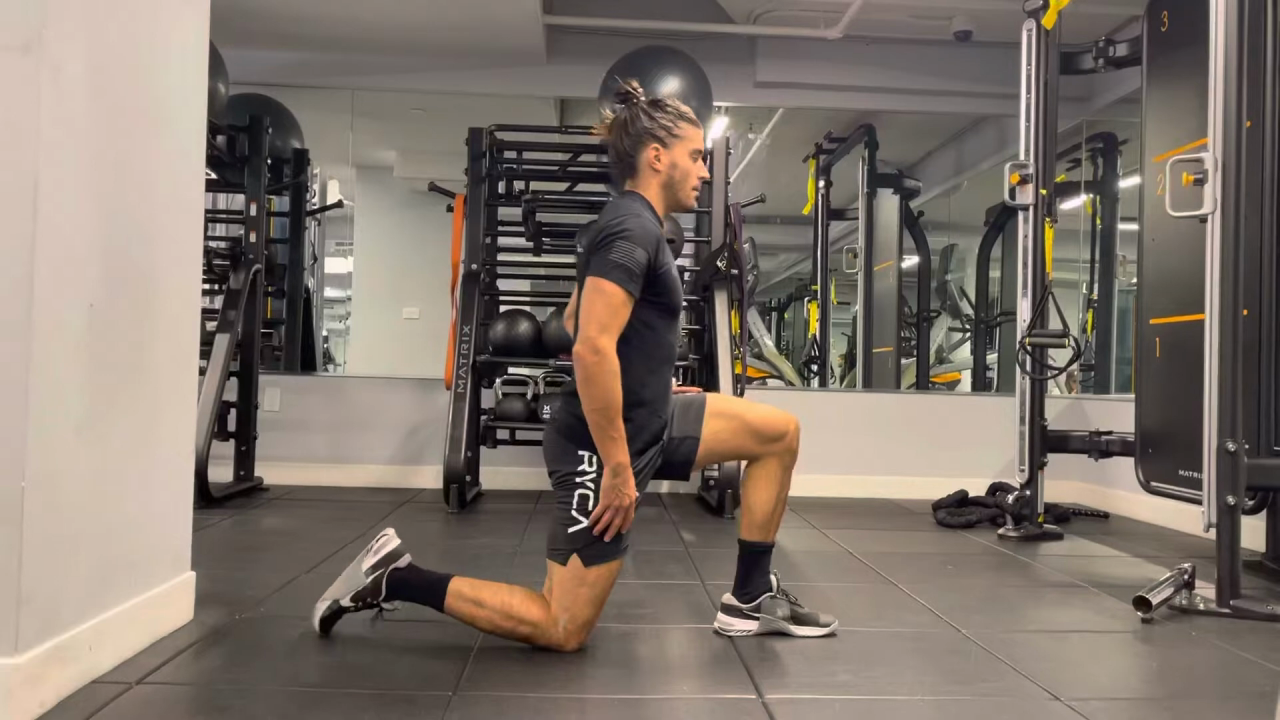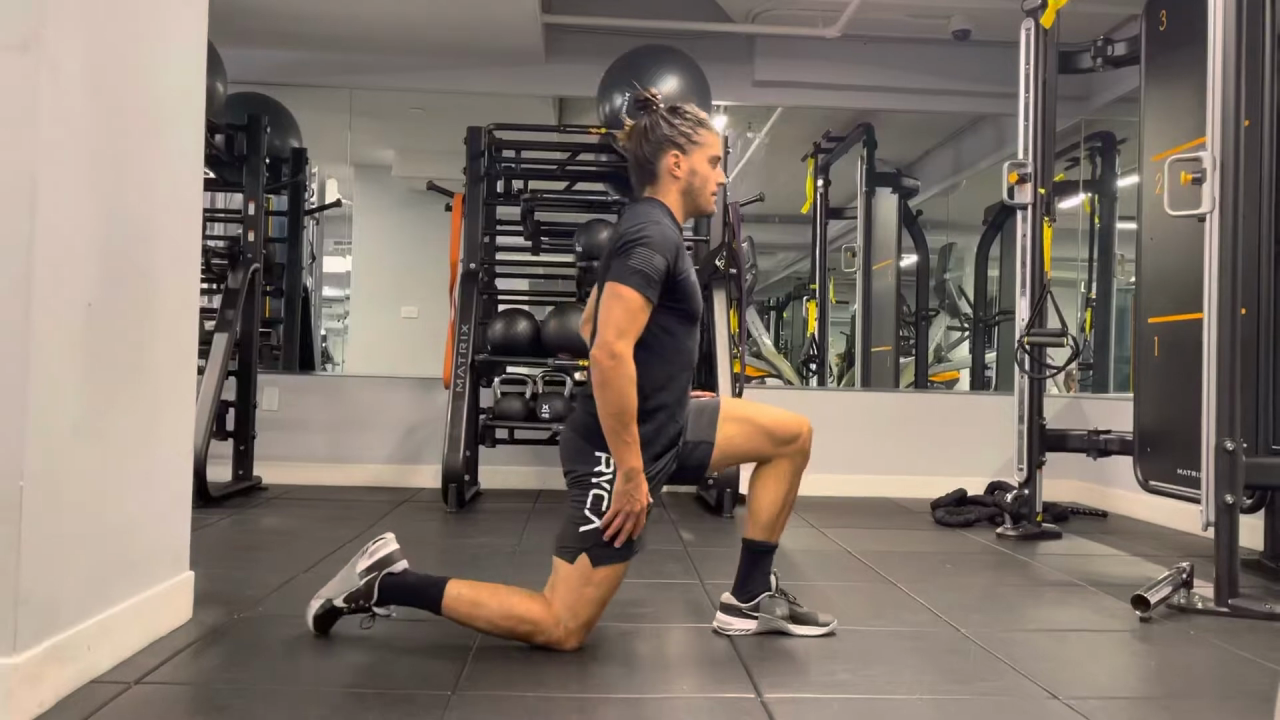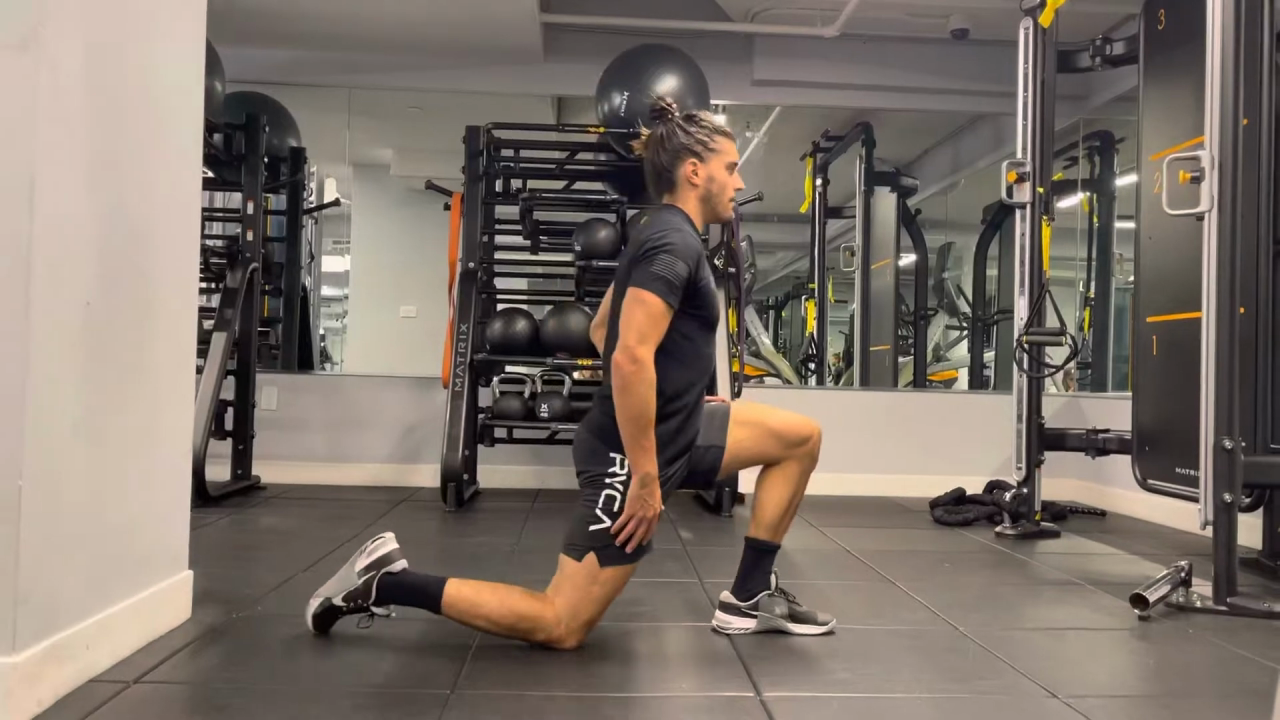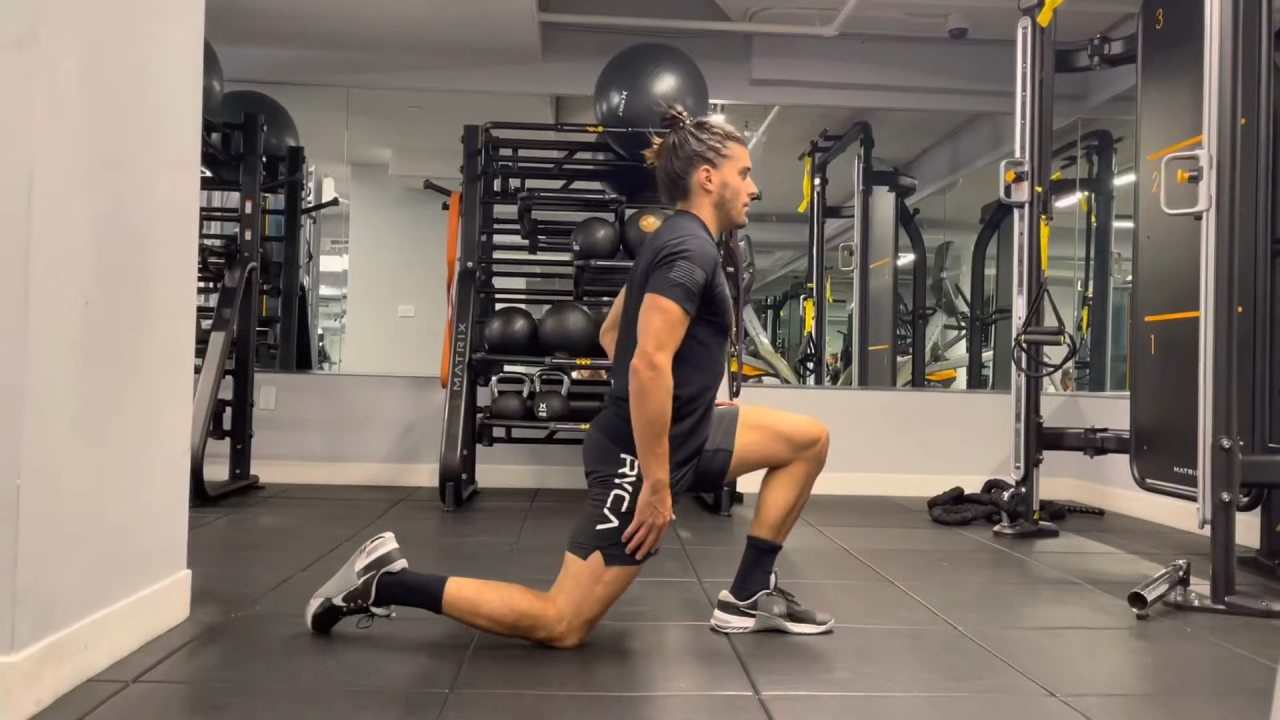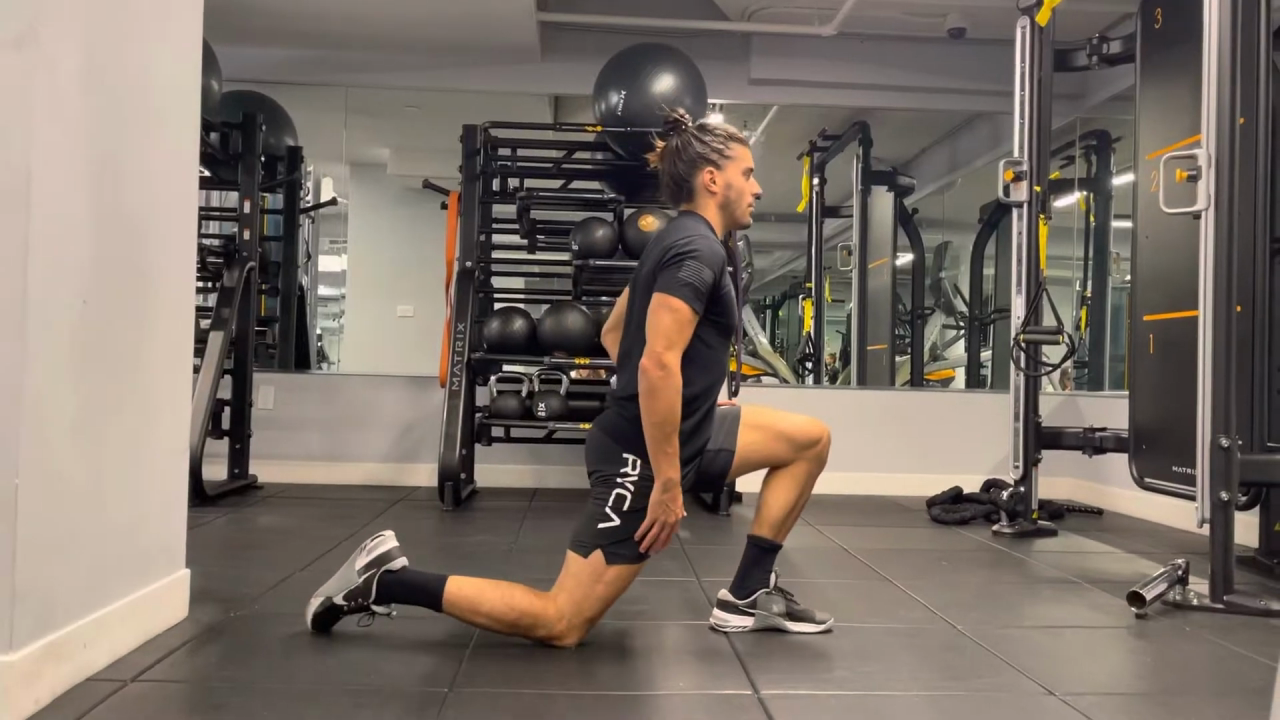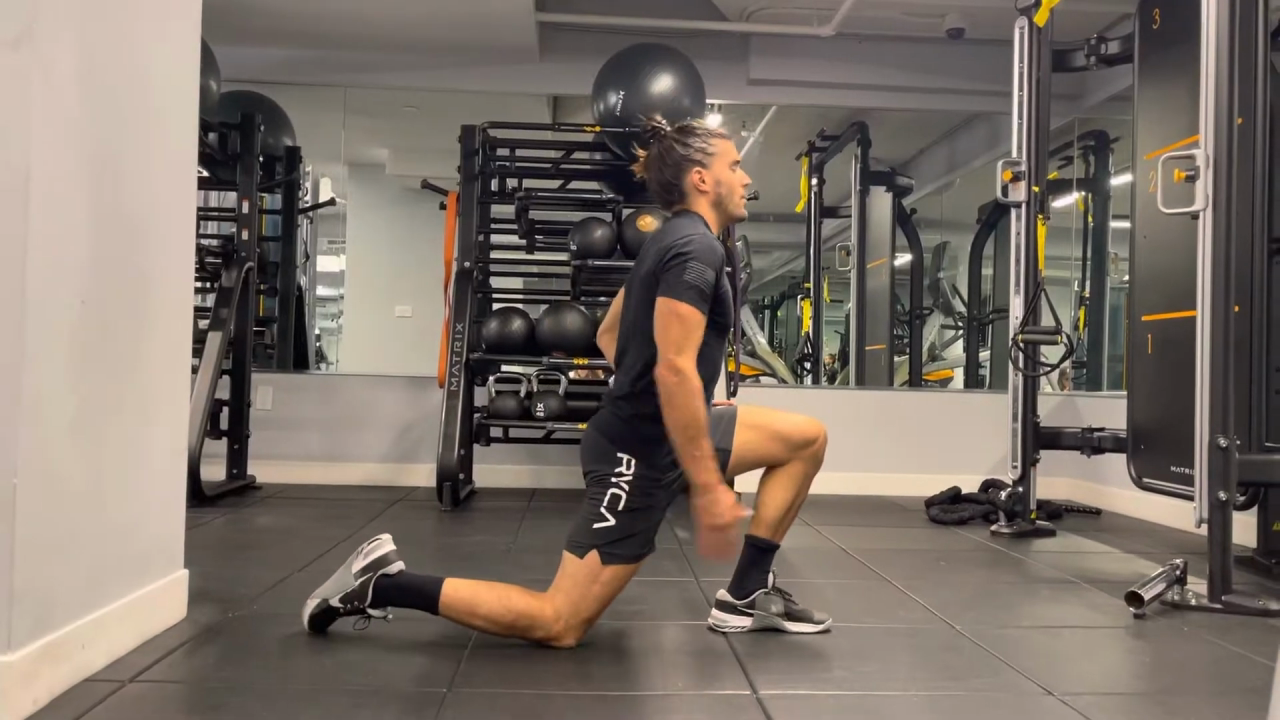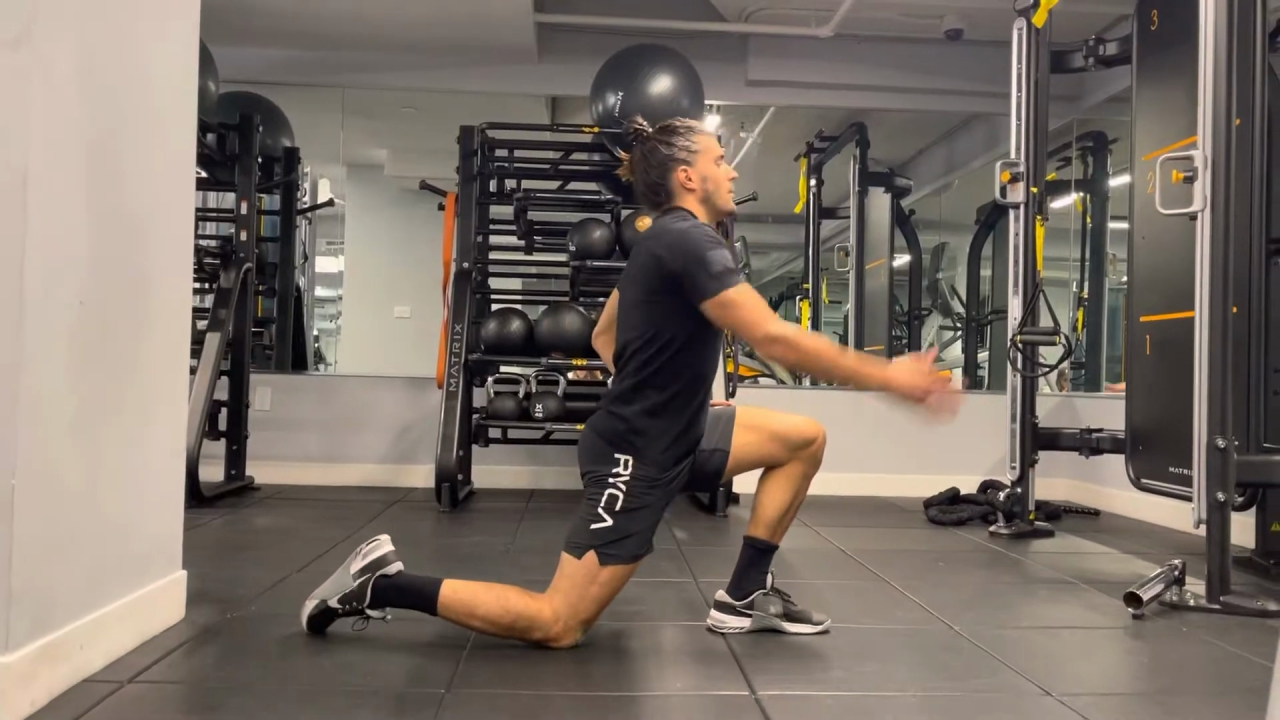
dt=0.2s
person 1, frame 1
left shoulder: (631, 223)
right shoulder: (631, 229)
left elbow: (575, 320)
right elbow: (592, 347)
right wrist: (618, 468)
left hip: (646, 420)
right hip: (603, 440)
left knee: (779, 432)
right knee: (562, 629)
left ankle: (752, 598)
right ankle: (395, 578)
person 1, frame 2
left shoulder: (650, 229)
right shoulder: (653, 236)
left elbow: (591, 326)
right elbow: (610, 351)
right wrist: (631, 472)
left hip: (661, 424)
right hip: (621, 444)
left knee: (791, 435)
right knee: (562, 628)
left ankle: (750, 598)
right ankle: (386, 583)
person 1, frame 3
left shoulder: (663, 234)
right shoulder: (674, 243)
left elbow: (601, 328)
right elbow: (631, 357)
right wrist: (645, 477)
left hip: (671, 428)
right hip: (635, 447)
left knee: (800, 437)
right knee: (561, 625)
left ankle: (750, 597)
right ankle: (384, 583)
person 1, frame 4
left shoulder: (676, 240)
right shoulder: (691, 249)
left elbow: (611, 333)
right elbow: (648, 363)
right wrist: (657, 485)
left hip: (676, 433)
right hip: (643, 451)
left knee: (808, 440)
right knee: (561, 623)
left ankle: (750, 595)
right ankle: (386, 583)
person 1, frame 5
left shoulder: (679, 240)
right shoulder: (699, 250)
left elbow: (614, 332)
right elbow: (658, 363)
right wrist: (668, 484)
left hip: (674, 433)
right hip: (644, 453)
left knee: (809, 440)
right knee: (561, 623)
left ankle: (749, 593)
right ankle: (386, 582)
person 1, frame 6
left shoulder: (675, 241)
right shoulder: (696, 249)
left elbow: (609, 334)
right elbow: (674, 369)
right wrist: (709, 488)
left hip: (649, 435)
right hip: (640, 454)
left knee: (805, 438)
right knee: (558, 623)
left ankle: (747, 595)
right ankle: (380, 584)
person 1, frame 7
left shoulder: (666, 242)
right shoulder: (688, 242)
left elbow: (603, 335)
right elbow: (774, 337)
right wrist: (884, 375)
left hip: (664, 434)
right hip: (635, 455)
left knee: (803, 438)
right knee: (557, 625)
left ankle: (743, 596)
right ankle: (388, 585)
